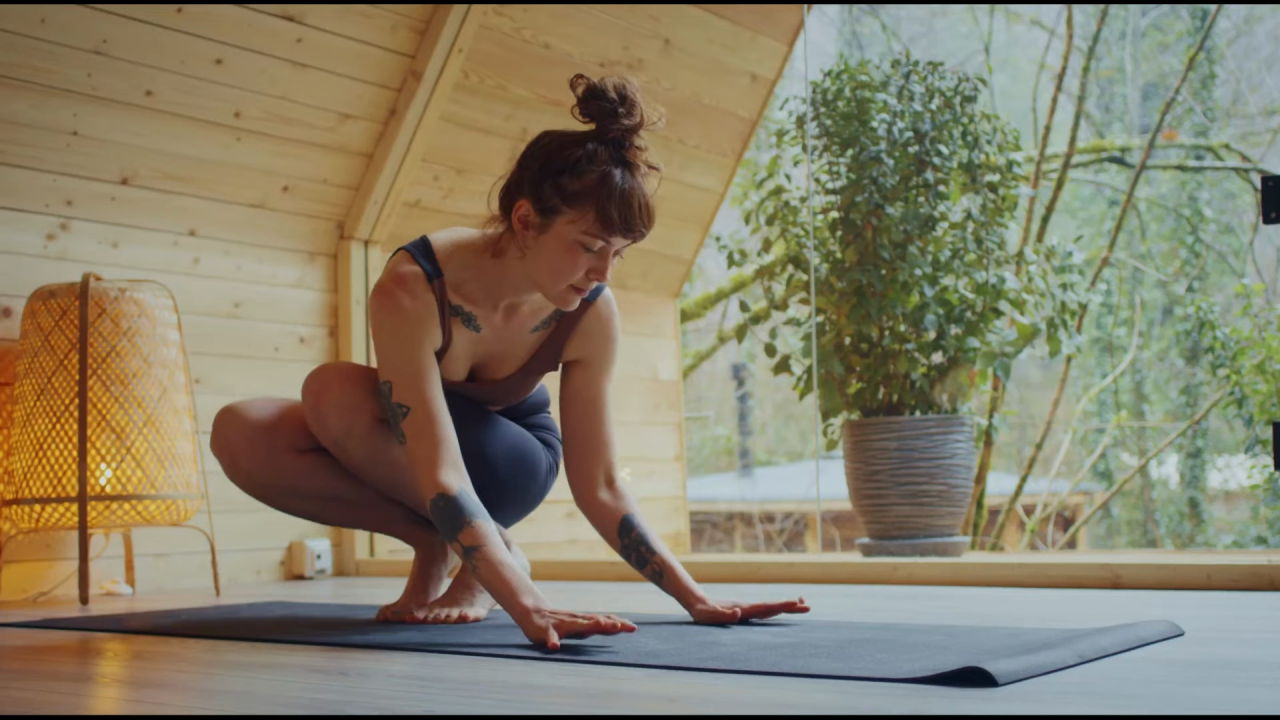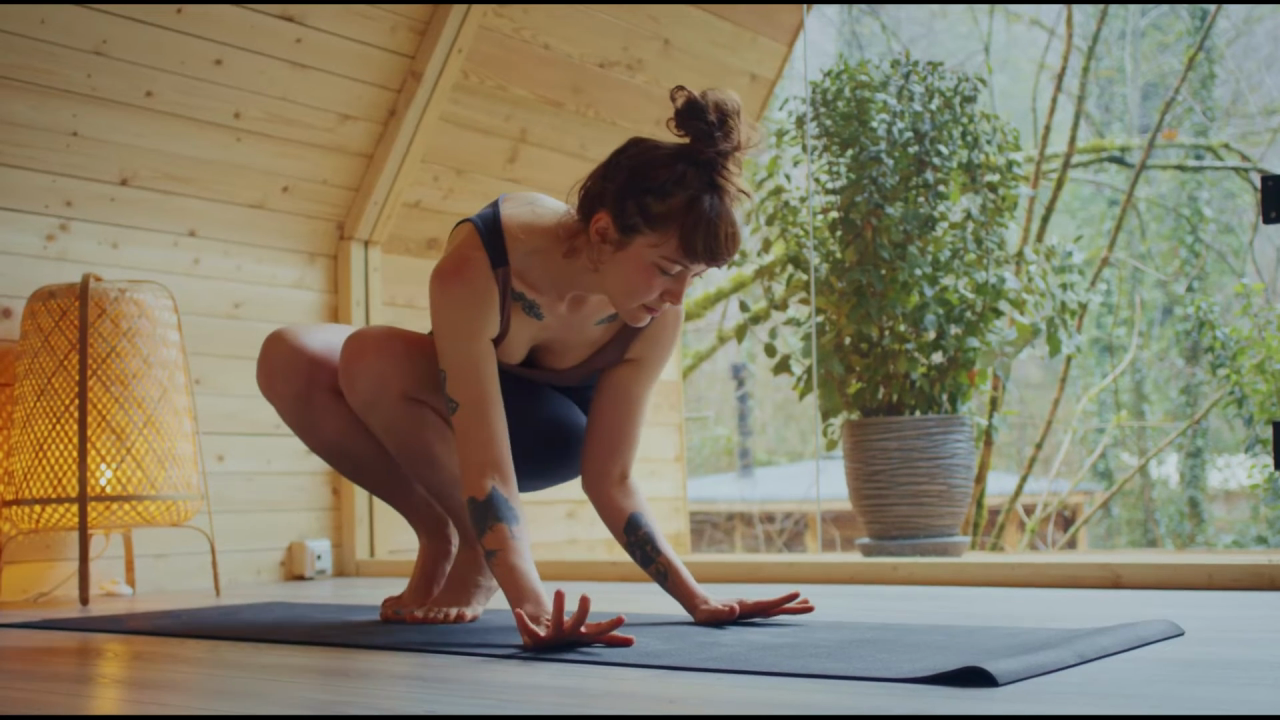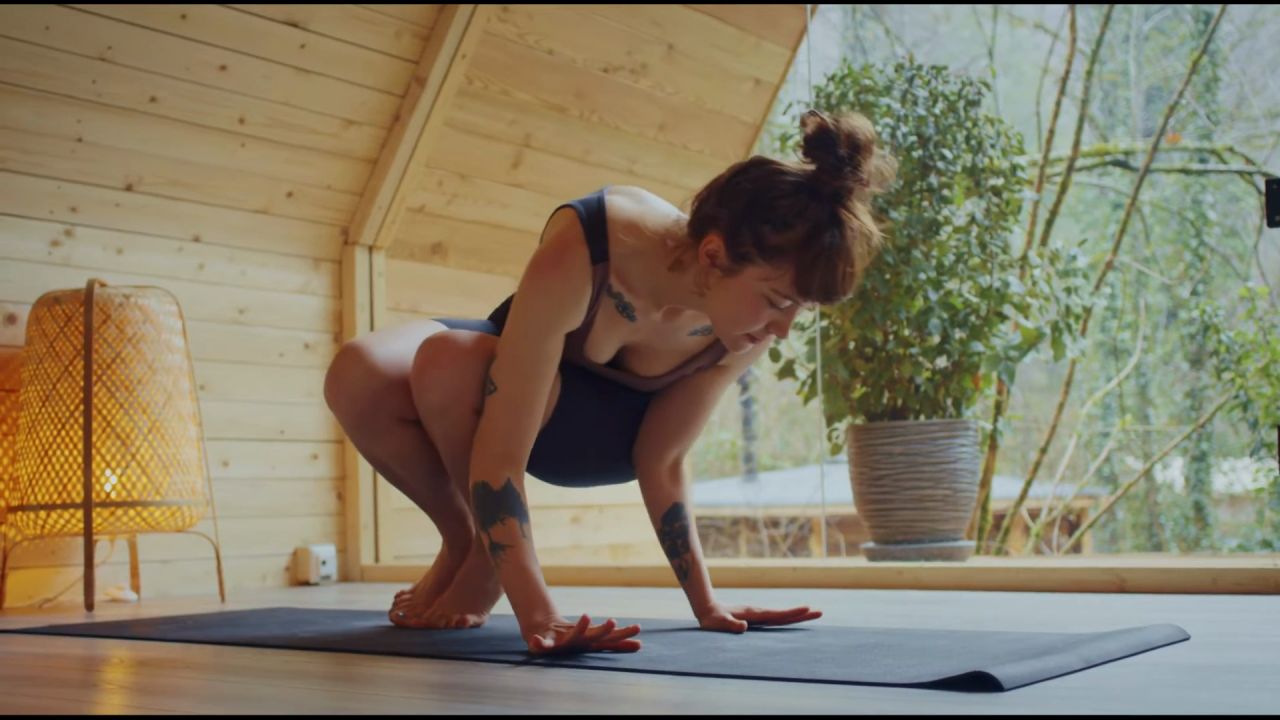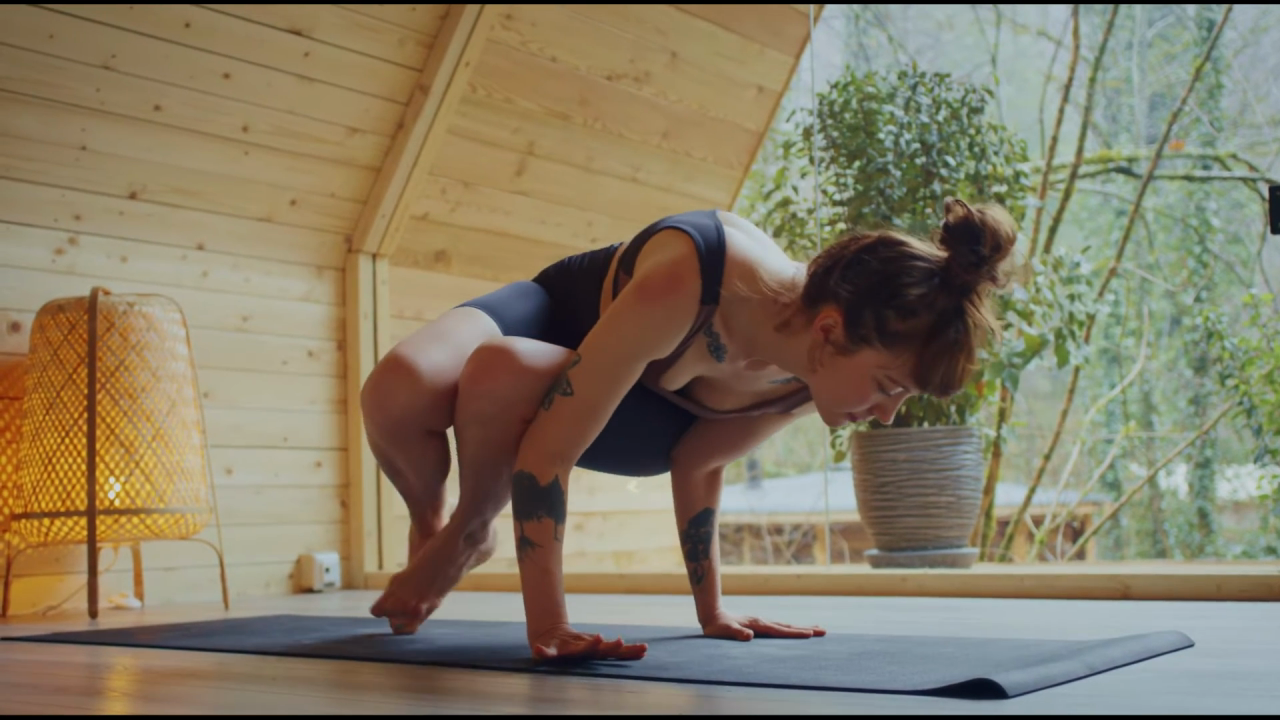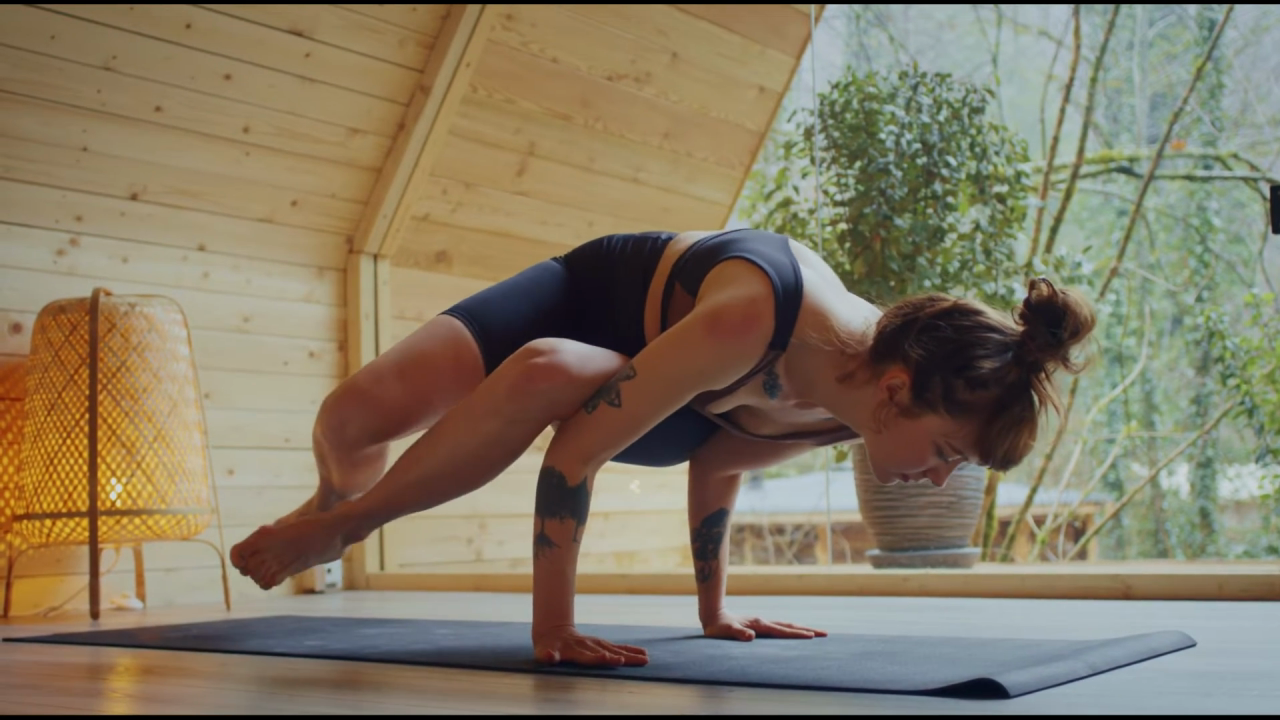
dt=1s
person 1, frame 1
left shoulder: (591, 316)
right shoulder: (410, 290)
left elbow: (598, 487)
right elbow: (441, 475)
left wrist: (695, 598)
right wrist: (528, 607)
left hip: (514, 462)
right hip: (408, 460)
left knee: (334, 394)
right knee: (240, 434)
left ankle: (488, 556)
right ankle: (433, 543)
person 1, frame 2
left shoulder: (657, 320)
right shoulder: (474, 267)
left elbow: (610, 480)
right elbow: (486, 471)
left wrist: (696, 599)
right wrist: (534, 609)
left hip: (553, 431)
right hip: (450, 406)
left knee: (371, 362)
right knee: (288, 359)
left ankle: (477, 550)
right ankle: (438, 536)
person 1, frame 3
left shoulder: (743, 322)
right shoulder: (577, 255)
left elbow: (661, 461)
right elbow: (500, 455)
left wrist: (705, 602)
right wrist: (538, 617)
left hip: (603, 431)
right hip: (509, 362)
right knee: (358, 374)
left ankle: (486, 561)
right ankle: (464, 542)
person 1, frame 4
left shoulder: (812, 374)
right shoulder: (682, 284)
left elbow: (698, 464)
right elbow: (547, 446)
left wrist: (711, 609)
right wrist: (546, 626)
left hip: (634, 411)
right knee: (396, 389)
left ankle: (466, 540)
right ankle: (438, 537)
person 1, frame 5
left shoulder: (856, 402)
right shoulder: (750, 320)
left elbow: (717, 463)
right elbow: (574, 448)
left wrist: (714, 609)
right wrist: (552, 625)
left hip: (670, 399)
right hip: (589, 294)
right knee: (355, 416)
right ankle: (336, 510)
